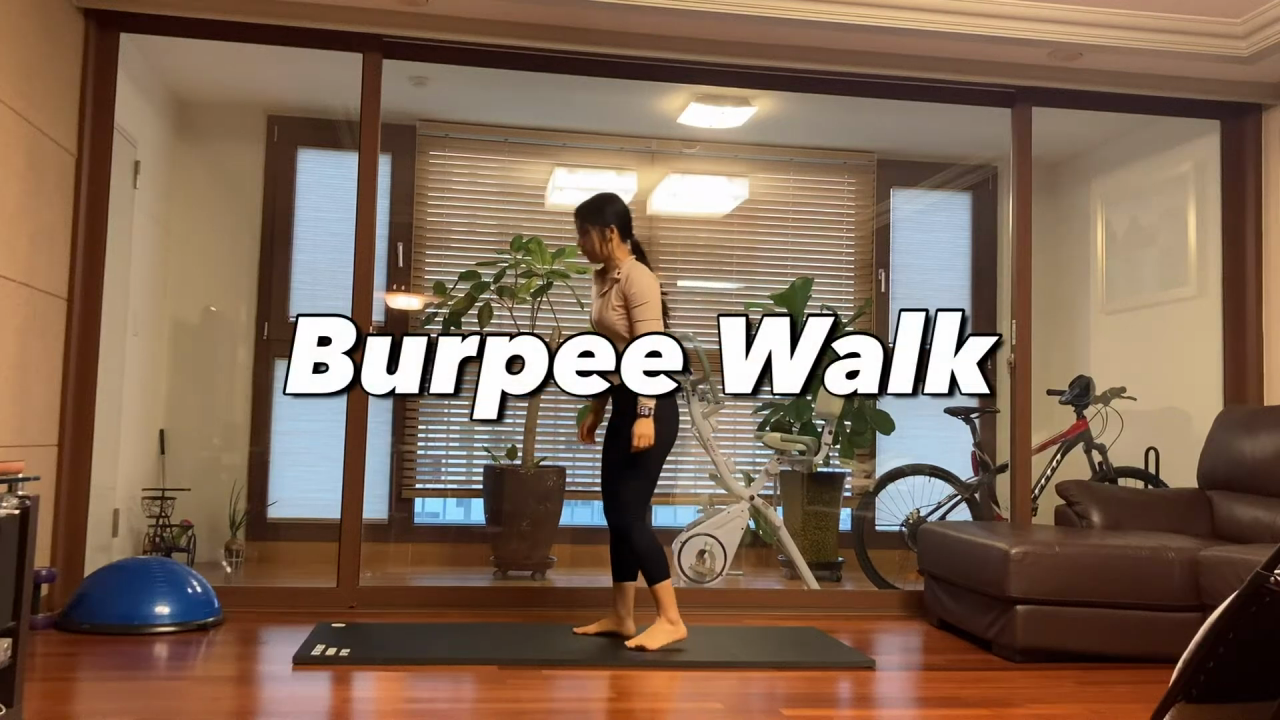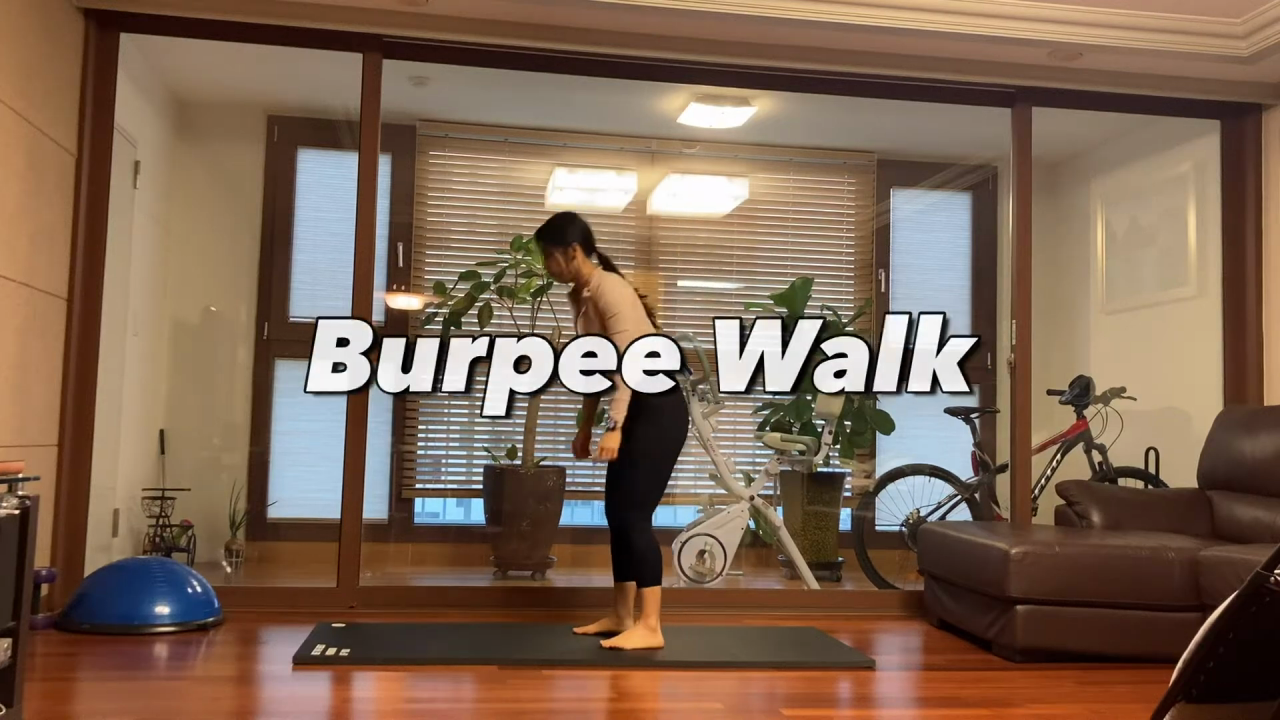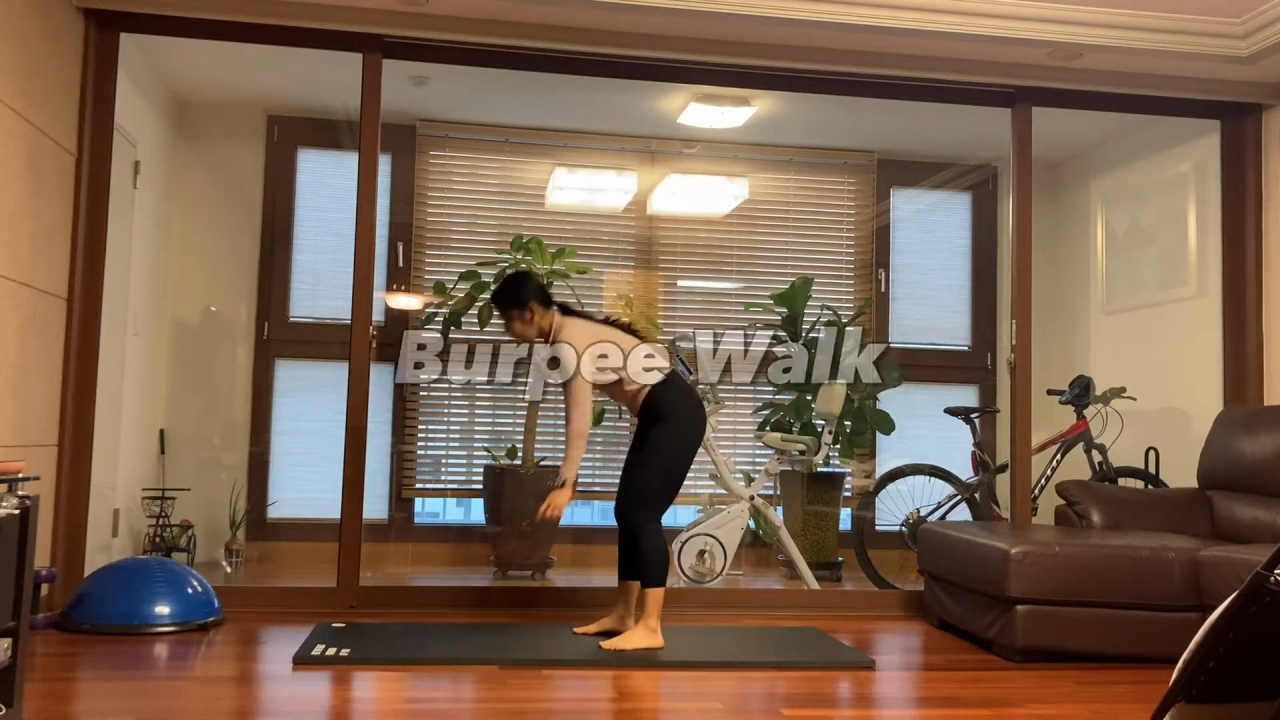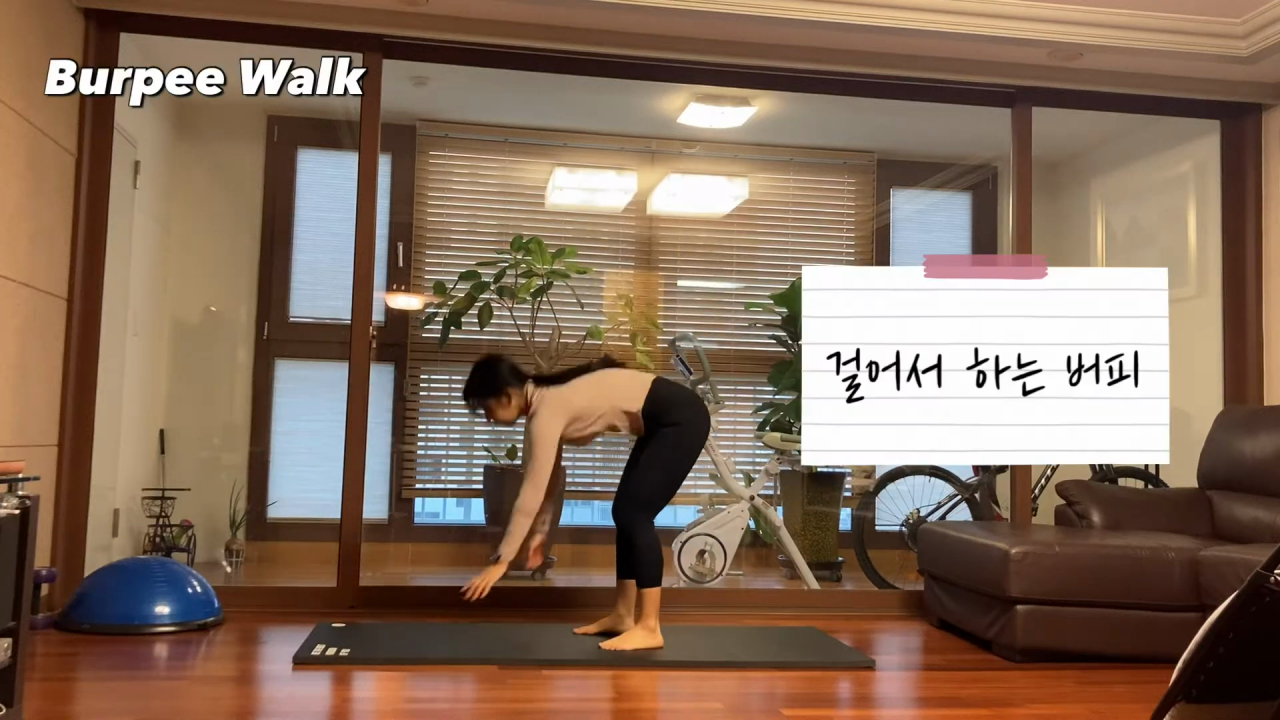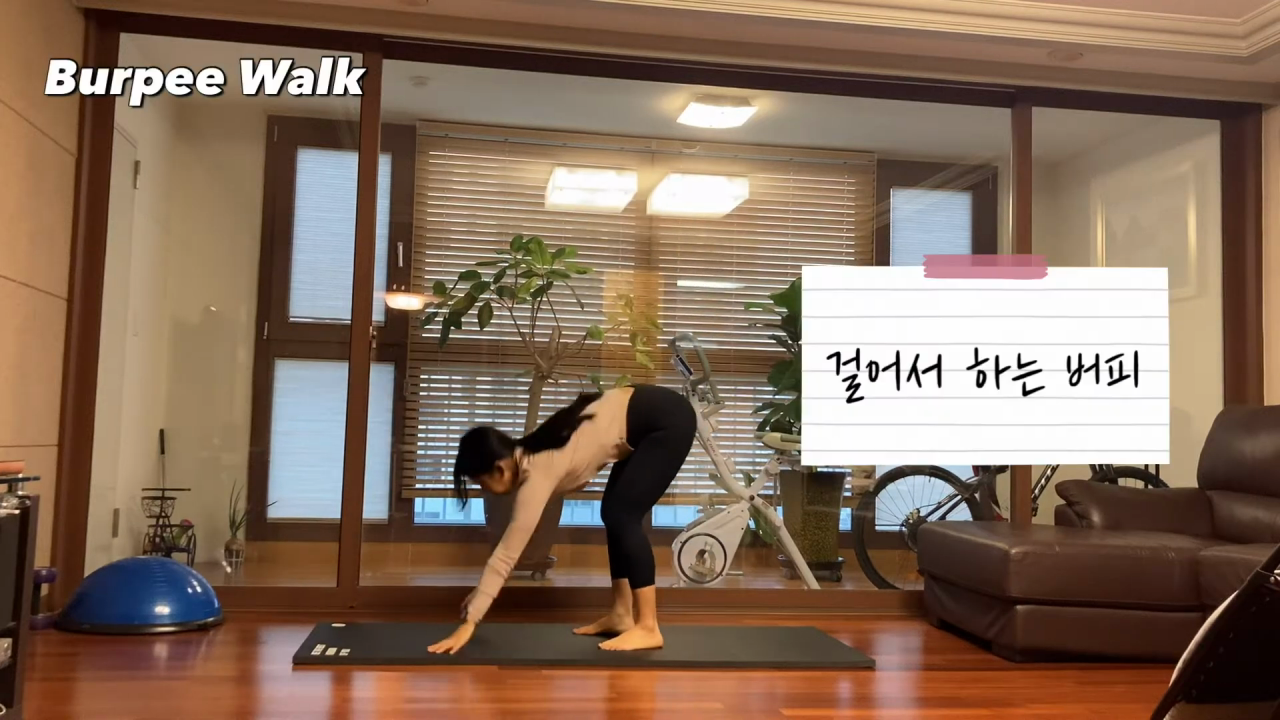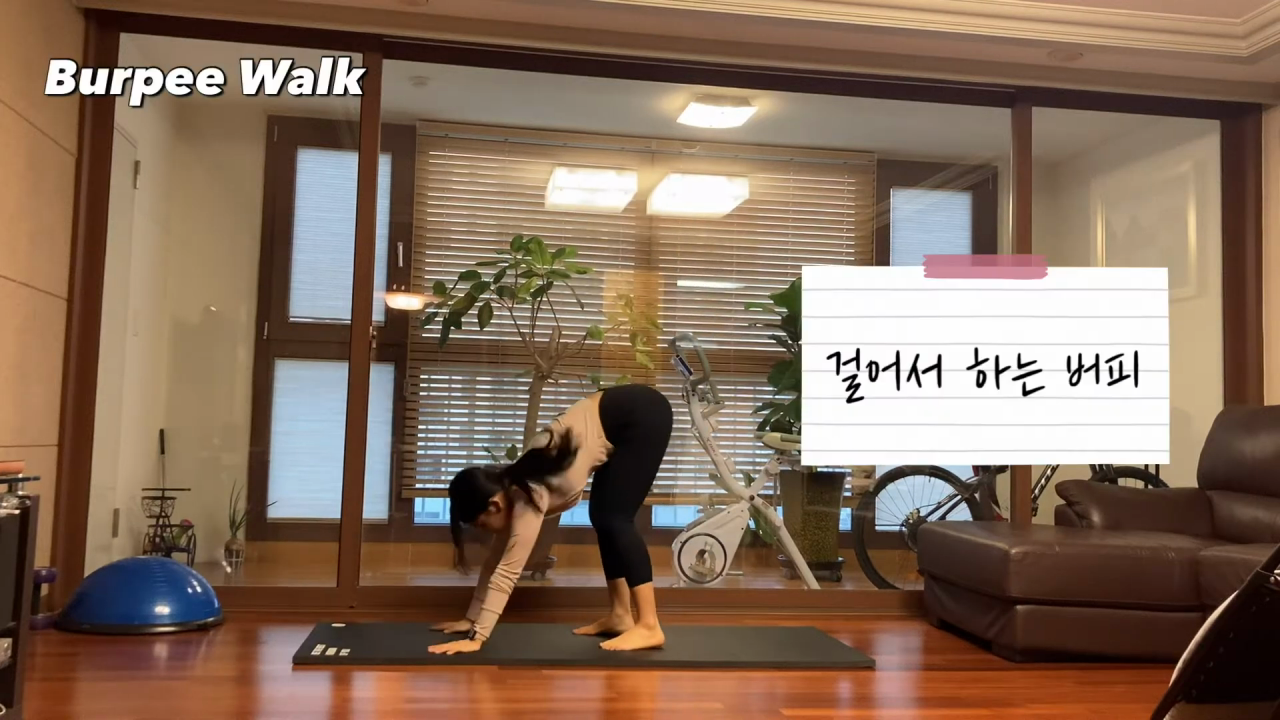
dt=0.2s
person 1, frame 1
left shoulder: (637, 279)
right shoulder: (603, 280)
left wrist: (645, 415)
right wrist: (595, 411)
left hip: (649, 407)
right hip: (626, 405)
left knee: (630, 511)
right knee: (617, 512)
left ankle: (671, 620)
right ankle: (621, 616)
person 1, frame 2
left shoulder: (607, 289)
right shoulder: (581, 297)
left wrist: (614, 427)
right wrist: (585, 427)
left hip: (658, 408)
right hip: (640, 409)
left knee: (633, 511)
right knee: (618, 511)
left ankle: (649, 627)
right ankle: (621, 616)
person 1, frame 3
left shoulder: (571, 338)
right shoulder: (561, 339)
left elbow: (581, 416)
right elbow: (576, 414)
left wrist: (565, 481)
right wrist: (567, 478)
left hip: (676, 414)
right hip: (656, 414)
left knee: (642, 509)
right knee: (629, 509)
left ankle: (649, 628)
right ankle: (624, 615)
person 1, frame 4
left shoulder: (547, 411)
right shoulder: (544, 403)
left elbow: (532, 492)
right elbow: (541, 487)
left wrist: (501, 560)
right wrist: (537, 536)
left hip: (681, 418)
right hip: (664, 422)
left knee: (634, 511)
right knee: (626, 510)
left ankle: (649, 628)
right ankle: (623, 615)
person 1, frame 5
left shoulder: (537, 478)
right shoulder: (524, 466)
left elbow: (506, 555)
left wrist: (468, 624)
right wrist: (482, 592)
left hip: (667, 419)
right hip: (645, 416)
left knee: (622, 516)
right knee: (615, 514)
left ankle: (648, 628)
right ankle: (622, 615)
person 1, frame 6
left shoulder: (528, 498)
right shoulder: (507, 489)
left elbow: (507, 574)
right elbow: (496, 561)
left wrist: (477, 637)
right wrist: (473, 618)
left hip: (643, 414)
right hip: (620, 414)
left knee: (614, 519)
right knee: (603, 518)
left ankle: (649, 627)
right ankle: (621, 615)
